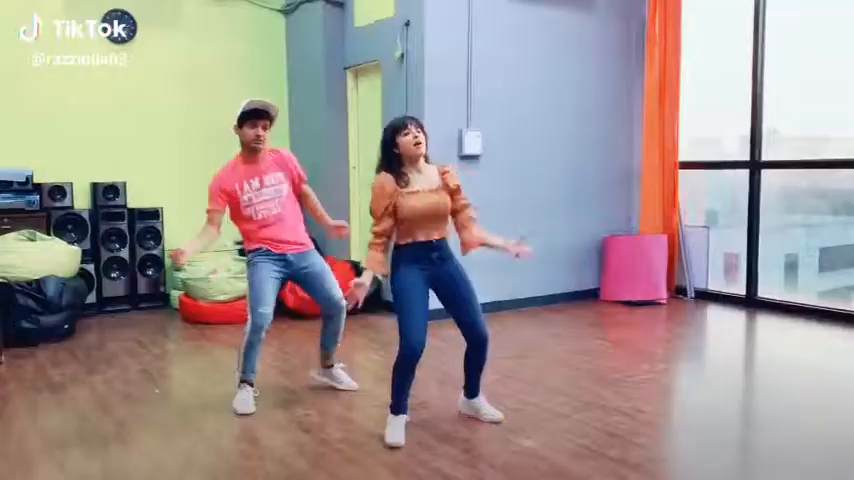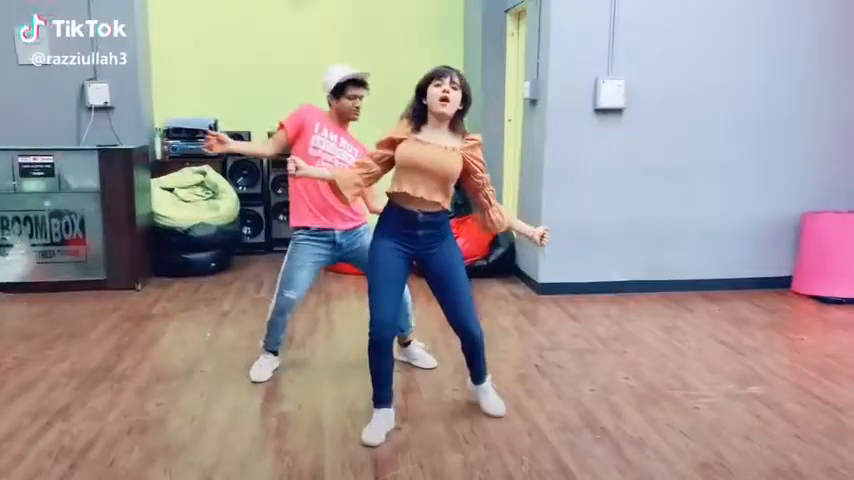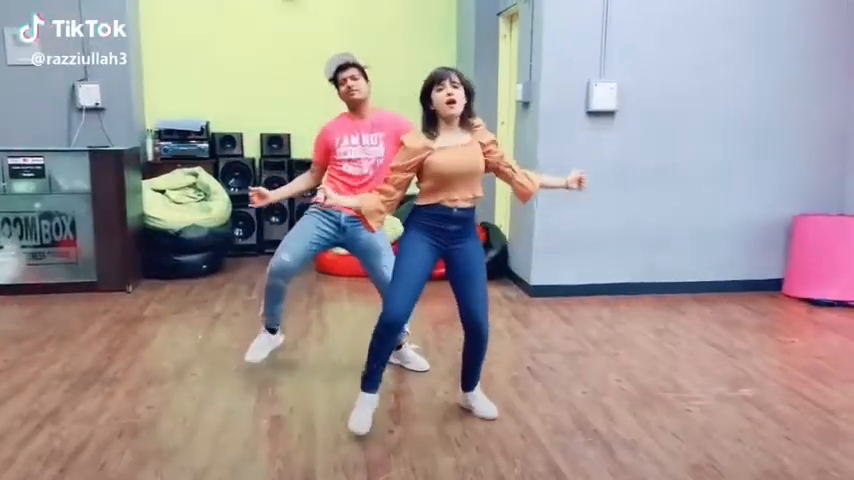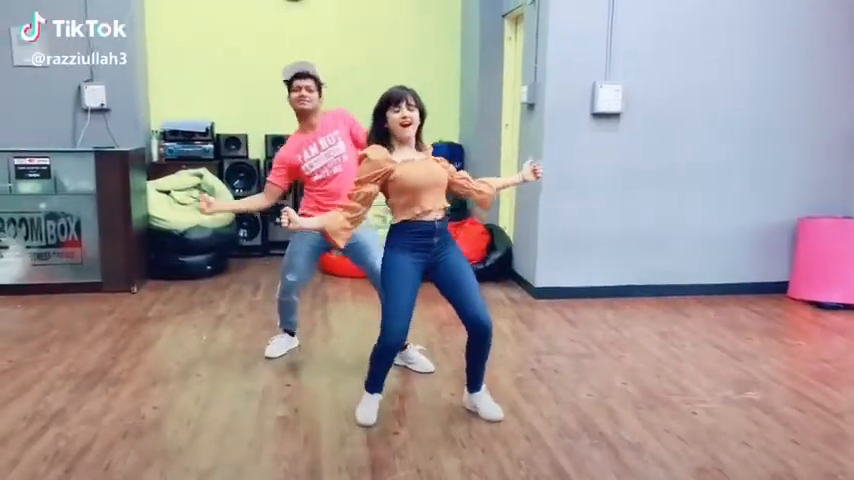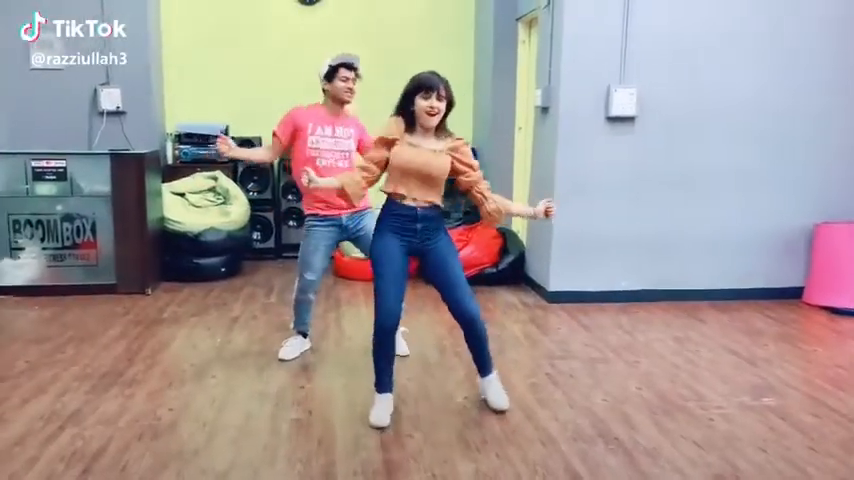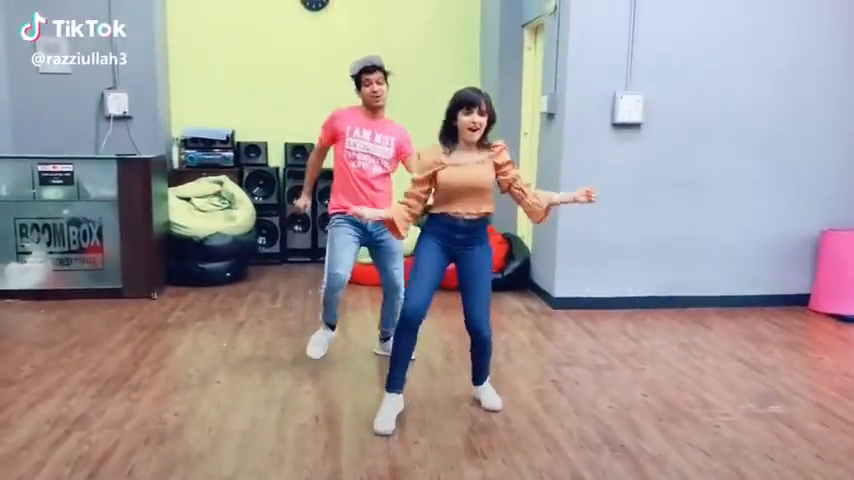
dt=0.4s
person 1, frame 1
left shoulder: (446, 176)
right shoulder: (388, 183)
left elbow: (466, 223)
right elbow: (381, 236)
left wrist: (505, 244)
right wrist: (369, 275)
left hip: (444, 259)
right hip: (409, 263)
left knee: (477, 334)
right knee: (413, 343)
left ankle: (471, 399)
right ankle: (397, 416)
person 1, frame 2
left shoulder: (468, 146)
right shoulder: (404, 133)
left elbow: (484, 198)
right elbow: (366, 170)
left wrist: (526, 230)
right wrist: (311, 171)
left hip: (438, 236)
right hip: (393, 233)
left knee: (469, 327)
right knee: (383, 329)
left ankle: (481, 386)
right ankle: (383, 411)
person 1, frame 3
left shoulder: (479, 135)
right shoulder: (417, 143)
left elbow: (510, 172)
right elbow: (389, 192)
left wrist: (563, 182)
right wrist: (340, 200)
left hip: (465, 232)
right hip: (424, 229)
left knee: (477, 322)
right knee: (393, 315)
left ankle: (470, 392)
right ankle: (367, 396)
person 1, frame 4
left shoulder: (428, 155)
right shoulder: (378, 158)
left elbow: (466, 185)
right elbow: (353, 209)
left wrist: (519, 178)
right wrist: (305, 222)
left hip: (443, 243)
right hip: (405, 247)
left knee: (480, 323)
right knee: (393, 335)
left ankle: (475, 393)
right ankle: (371, 394)
person 1, frame 5
left shoulder: (454, 146)
right shoulder: (394, 133)
left elbow: (480, 192)
right elbow: (366, 174)
left wrist: (530, 211)
right wrist: (320, 182)
left hip: (433, 229)
right hip: (392, 227)
left knee: (468, 313)
right knee: (388, 317)
left ankle: (488, 377)
right ankle: (384, 395)
person 1, frame 6
left shoulder: (496, 155)
right shoulder: (437, 157)
left elbow: (524, 195)
right elbow: (412, 203)
left wrist: (570, 197)
right wrist: (376, 212)
left hip: (476, 240)
right hip: (437, 236)
left knee: (479, 324)
right knee: (411, 312)
left ankle: (482, 383)
right ankle: (392, 398)
person 2, frame 1
left shoulder: (283, 159)
right shoulder: (225, 178)
left elbow: (306, 195)
right elbow: (213, 226)
left wrist: (328, 222)
right wrist: (191, 249)
left hip: (302, 250)
right hip: (264, 256)
left knee: (336, 306)
right knee: (260, 319)
left ankle: (327, 367)
right ankle: (245, 385)
person 2, frame 2
left shoulder: (358, 150)
right shoulder: (307, 117)
left elbow: (371, 199)
right elbow: (274, 147)
right wrist: (232, 146)
left hip: (356, 232)
right hip: (311, 234)
right knee: (286, 300)
left ankle: (406, 343)
right ankle: (270, 354)
person 2, frame 3
left shoulder: (394, 123)
right shoulder: (330, 131)
right elbow: (312, 176)
right wrist: (272, 195)
left hip: (365, 221)
right hip: (324, 214)
left knee: (392, 284)
right knee: (280, 267)
left ankle: (398, 347)
right ankle: (270, 330)
person 2, frame 4
left shoulder: (342, 120)
right shoulder: (288, 153)
right elbow: (268, 197)
right wrist: (224, 206)
right knee: (290, 284)
left ankle: (403, 347)
right ankle: (287, 333)
person 2, frame 5
left shoulder: (355, 125)
right shoulder: (299, 117)
right elbow: (272, 152)
right wrist: (237, 152)
left hip: (360, 213)
right hip: (321, 219)
right knee: (308, 281)
left ankle: (390, 332)
right ankle: (300, 335)
person 2, frame 6
left shoulder: (398, 133)
right shoulder: (340, 119)
right elbow: (318, 154)
right wrist: (305, 193)
left hip: (383, 221)
right hip: (346, 217)
left knee: (395, 284)
right knee: (336, 277)
left ankle: (387, 339)
right ankle: (327, 327)
